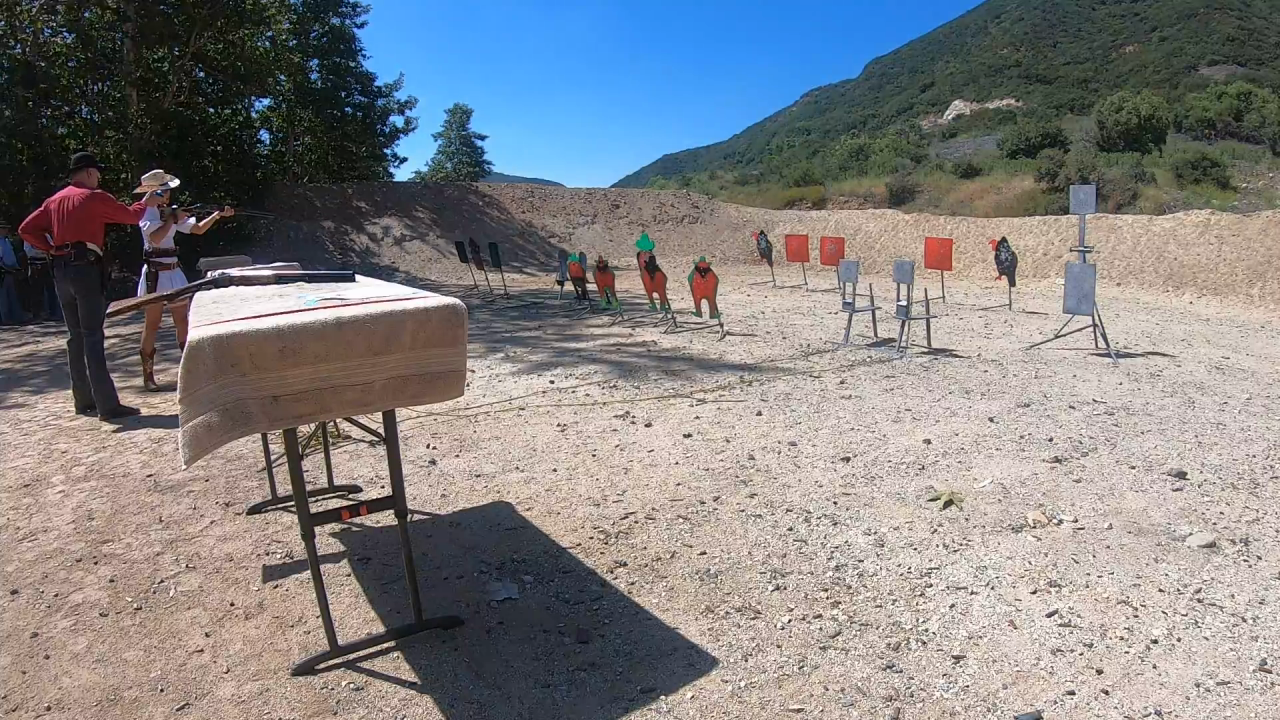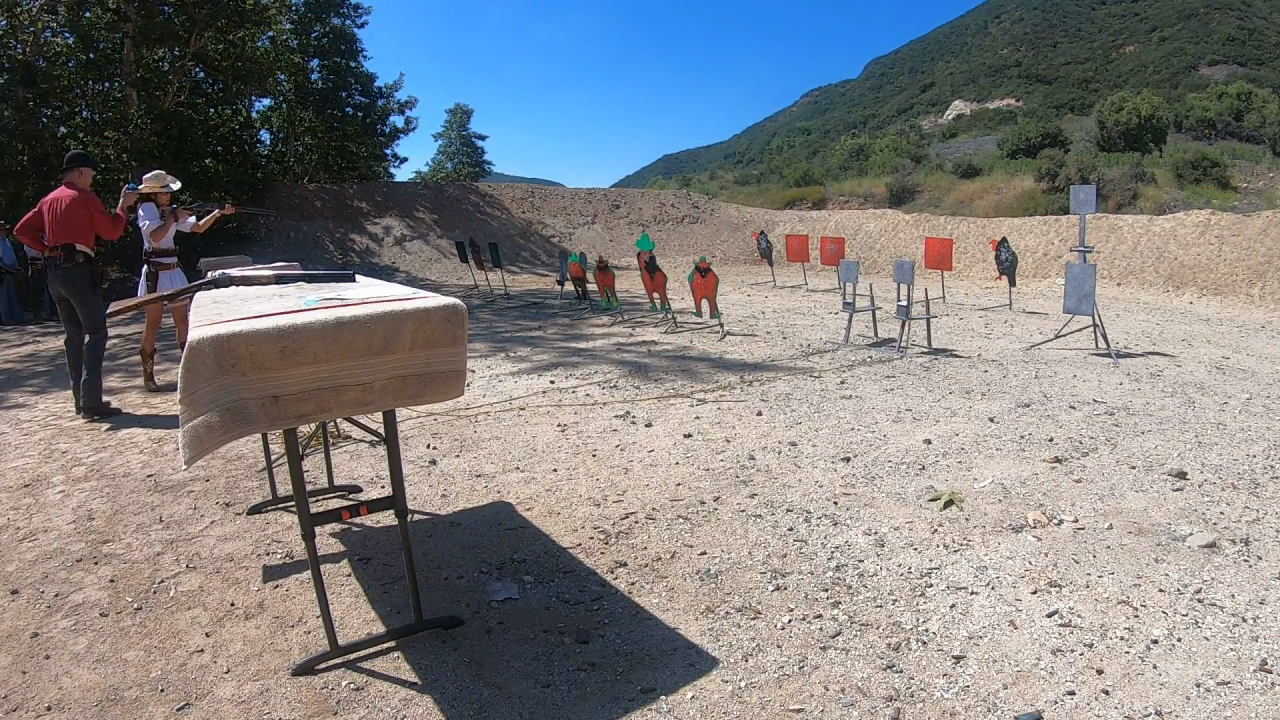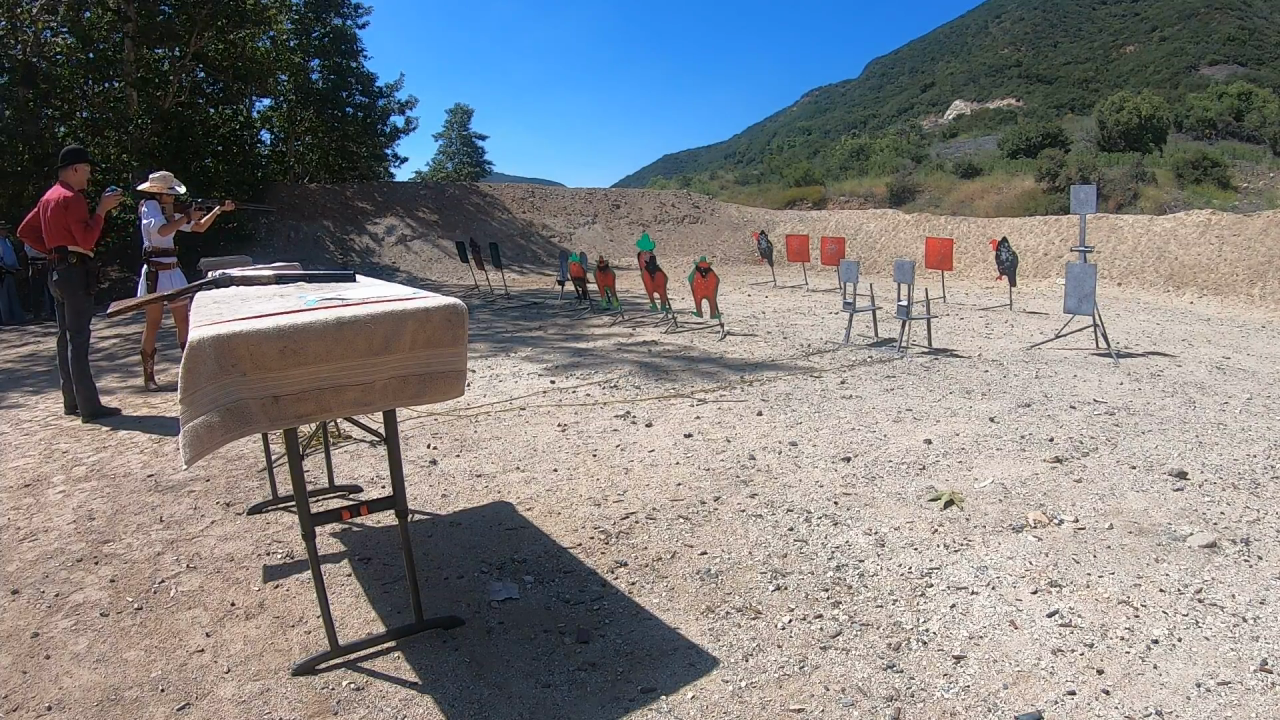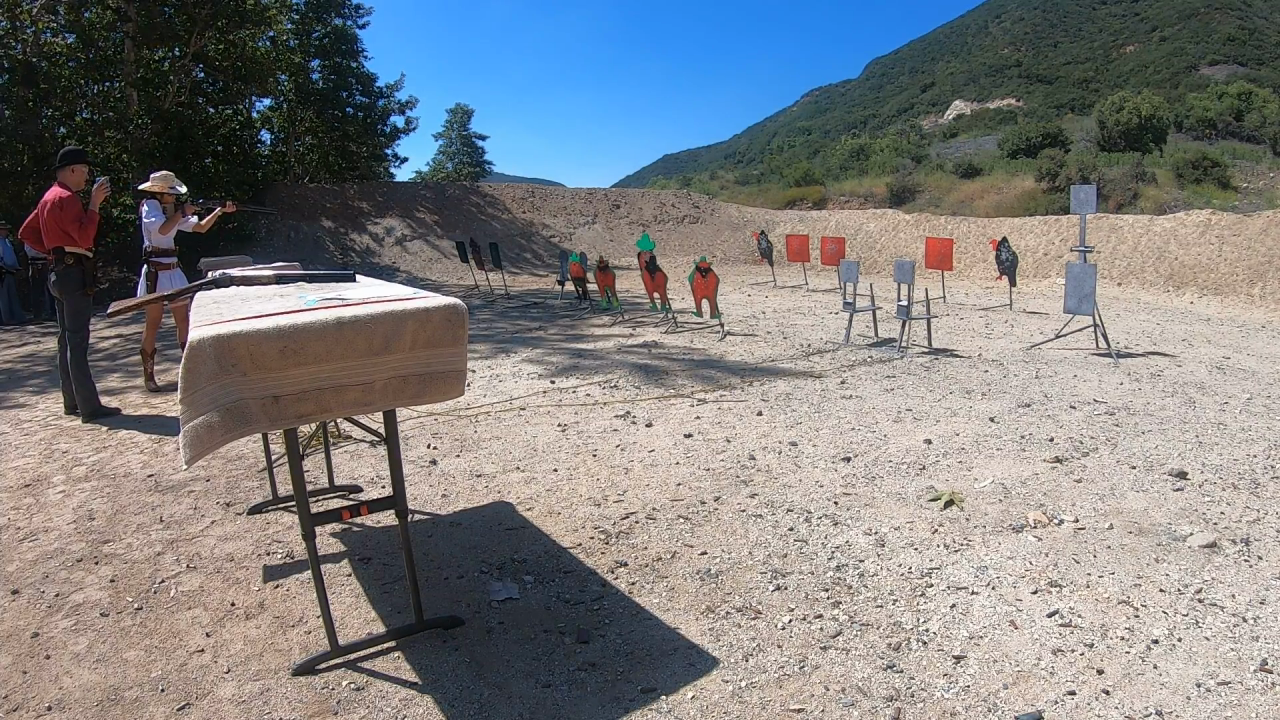
dt=1s
person 1, frame 1
left shoulder: (54, 200)
right shoulder: (94, 197)
left elbow: (26, 229)
right elbow: (131, 216)
left wrist: (50, 248)
right wrist: (146, 203)
left hip: (61, 270)
right hip: (86, 269)
left knee: (76, 336)
right knee: (93, 337)
left ankle: (84, 401)
right ankle: (108, 405)
person 1, frame 2
left shoulder: (48, 200)
right shoulder: (84, 197)
left elbow: (22, 231)
right elbow: (112, 232)
left wrist: (48, 249)
right wrist: (122, 206)
left hip: (55, 272)
right hip: (79, 270)
left knee: (74, 336)
right knee: (96, 334)
left ankle: (82, 399)
right ankle: (91, 403)
person 1, frame 3
left shoulder: (49, 197)
right shoulder: (72, 198)
left elbow: (25, 231)
right elbow: (87, 240)
left wrist: (52, 250)
right wrist: (102, 209)
left hip: (58, 271)
right hip: (75, 271)
left knee: (66, 338)
right knee: (78, 339)
left ankle: (72, 401)
right ankle: (89, 407)
person 1, frame 4
left shoulder: (49, 198)
right shoulder: (67, 198)
left elbow: (26, 233)
right elbow: (85, 237)
left wrist: (52, 250)
right wrist: (95, 203)
left hip: (59, 272)
right hip: (74, 273)
left knee: (67, 339)
right knee: (77, 341)
left ankle: (72, 401)
right ankle: (90, 407)
person 2, frame 1
left shoulder: (171, 211)
right shoulder: (146, 211)
left elbow: (198, 229)
right elbow: (155, 237)
left wrist: (217, 215)
right wrist: (172, 219)
left hip: (174, 271)
right hip: (155, 273)
left knee: (183, 322)
right knee: (152, 325)
right ankle: (148, 375)
person 2, frame 2
left shoulder: (170, 210)
right shoulder: (146, 208)
left elbow: (198, 227)
right elbow: (156, 236)
left wrist: (218, 213)
right wrist: (173, 217)
left hip: (174, 271)
right hip: (155, 272)
left knee: (183, 321)
right knee: (153, 325)
right ankle: (148, 376)
person 2, frame 3
left shoulder: (170, 212)
right shoulder: (149, 206)
left elbow: (200, 227)
right elbow: (162, 231)
left wrist: (218, 210)
right wrist: (186, 217)
left hip: (173, 271)
right hip: (155, 272)
left knee: (184, 321)
right knee: (153, 325)
right ankle: (148, 376)
person 2, frame 4
left shoulder: (172, 211)
right shoulder: (150, 206)
left elbow: (201, 227)
right elbow: (163, 229)
left wrist: (220, 211)
right wrist: (182, 212)
left hip: (174, 271)
right hip: (155, 272)
left knee: (184, 320)
right knee: (153, 324)
right ankle: (148, 376)
